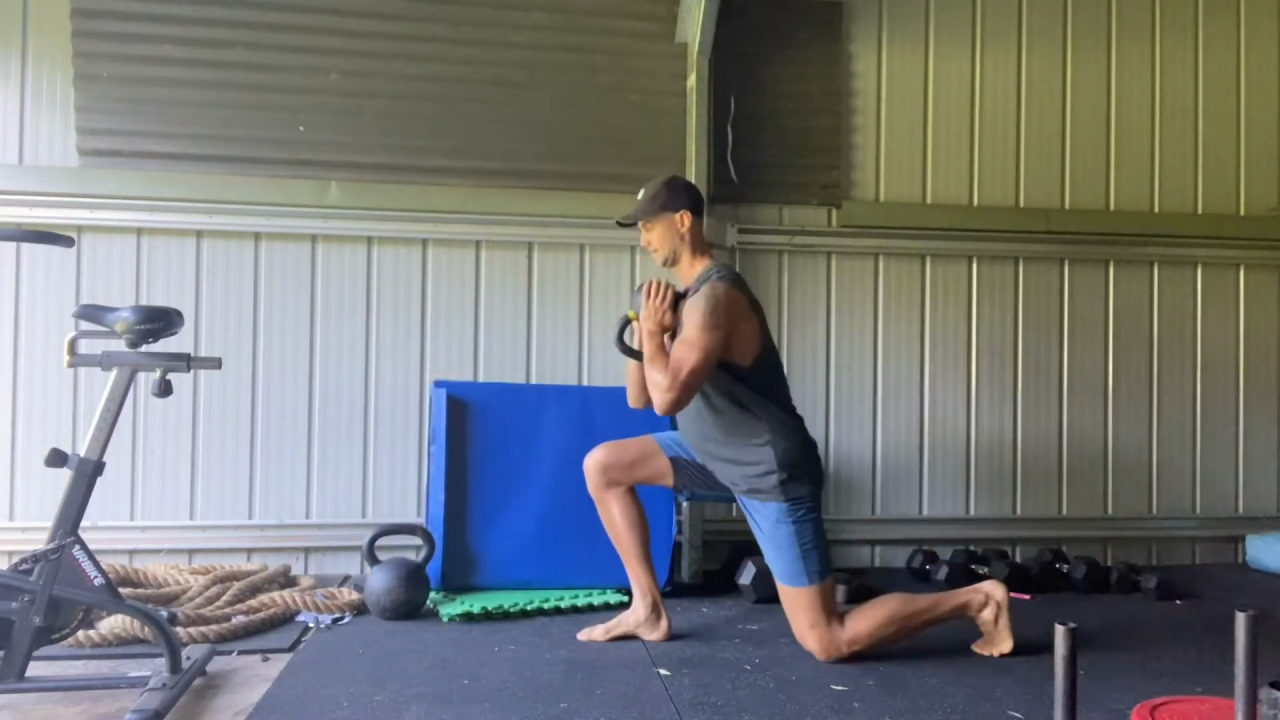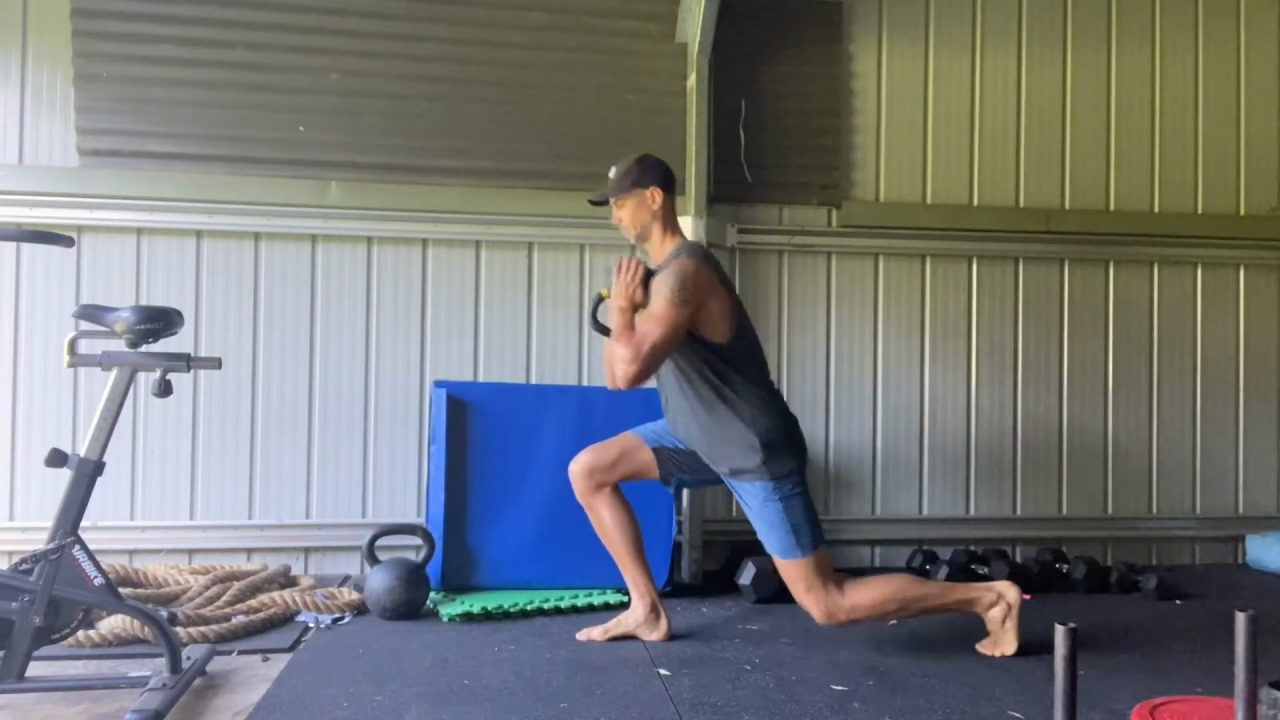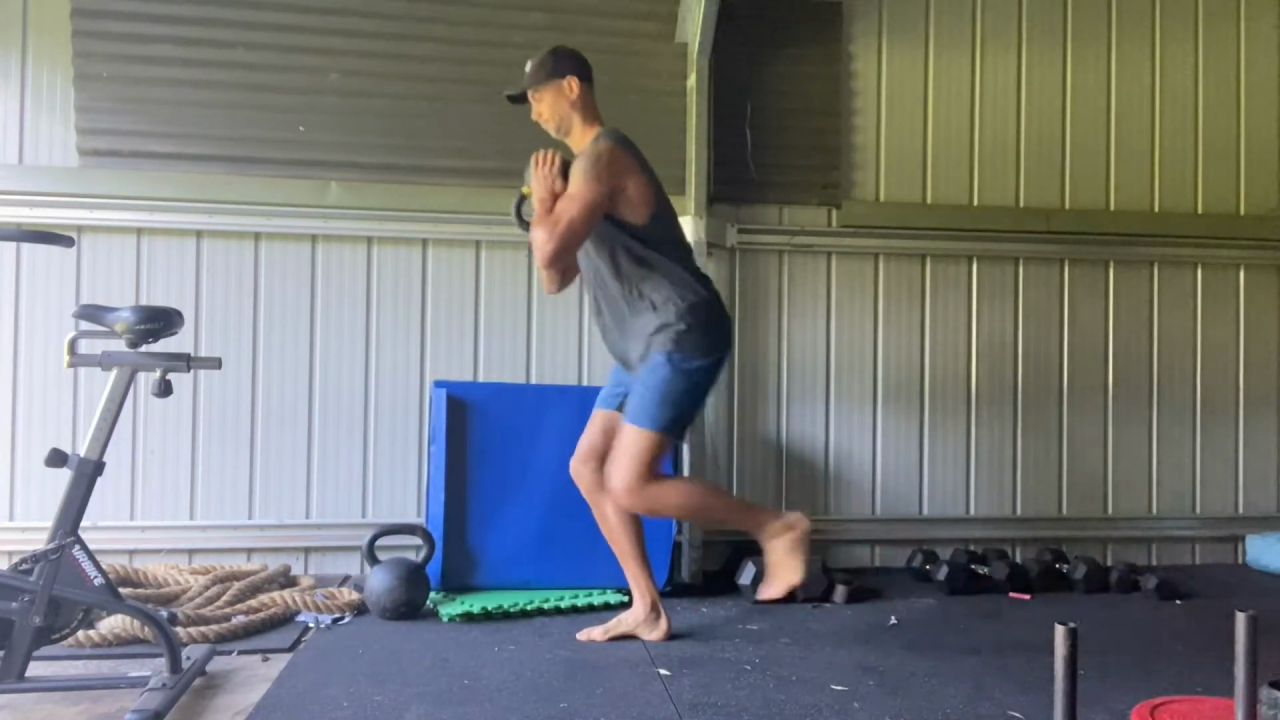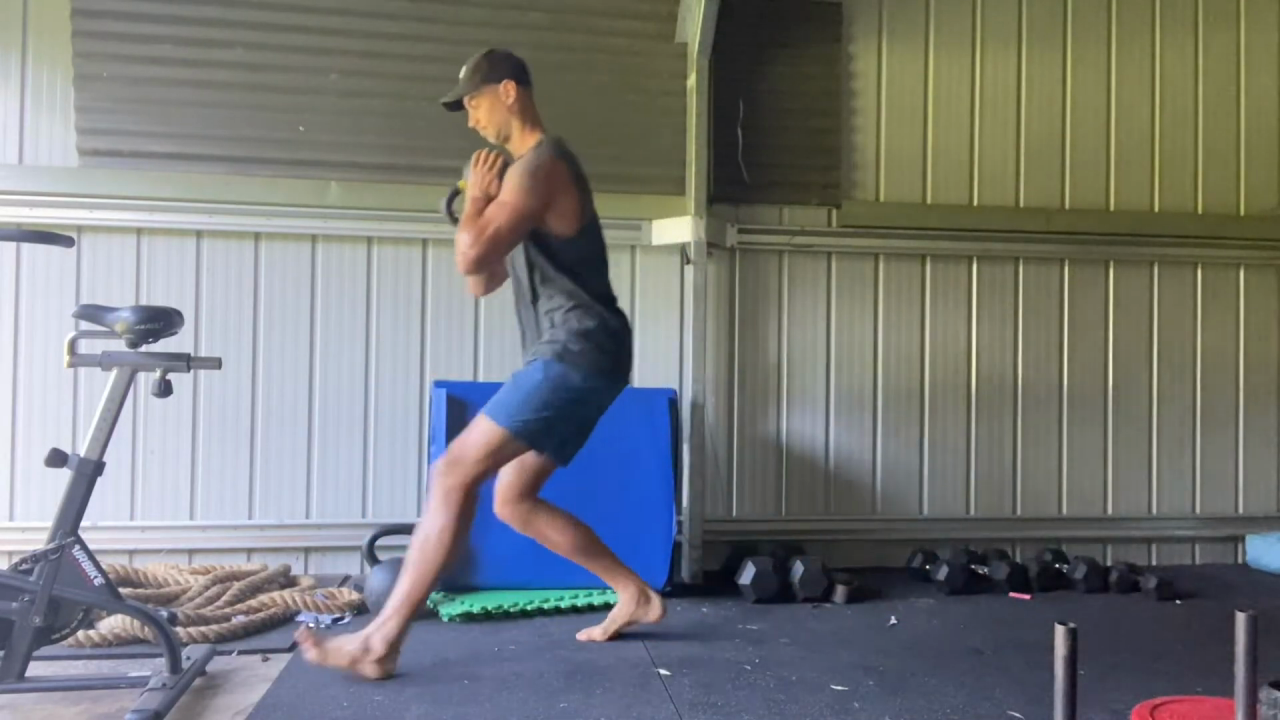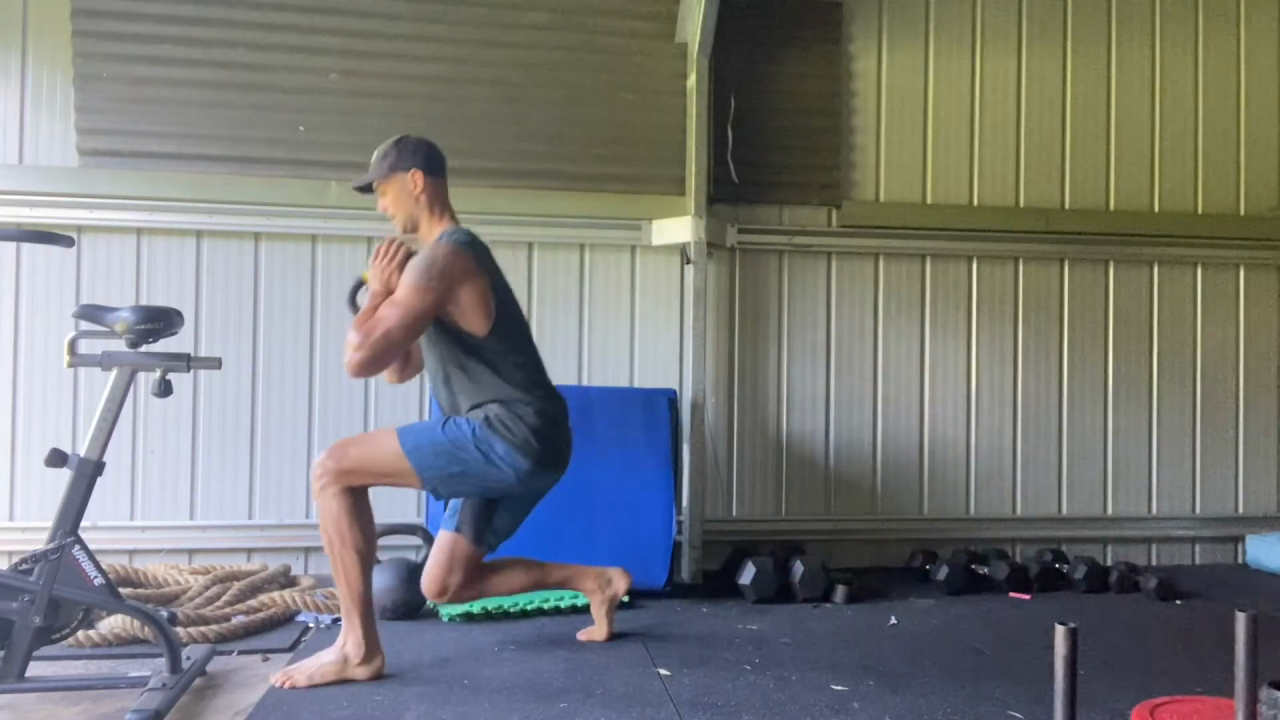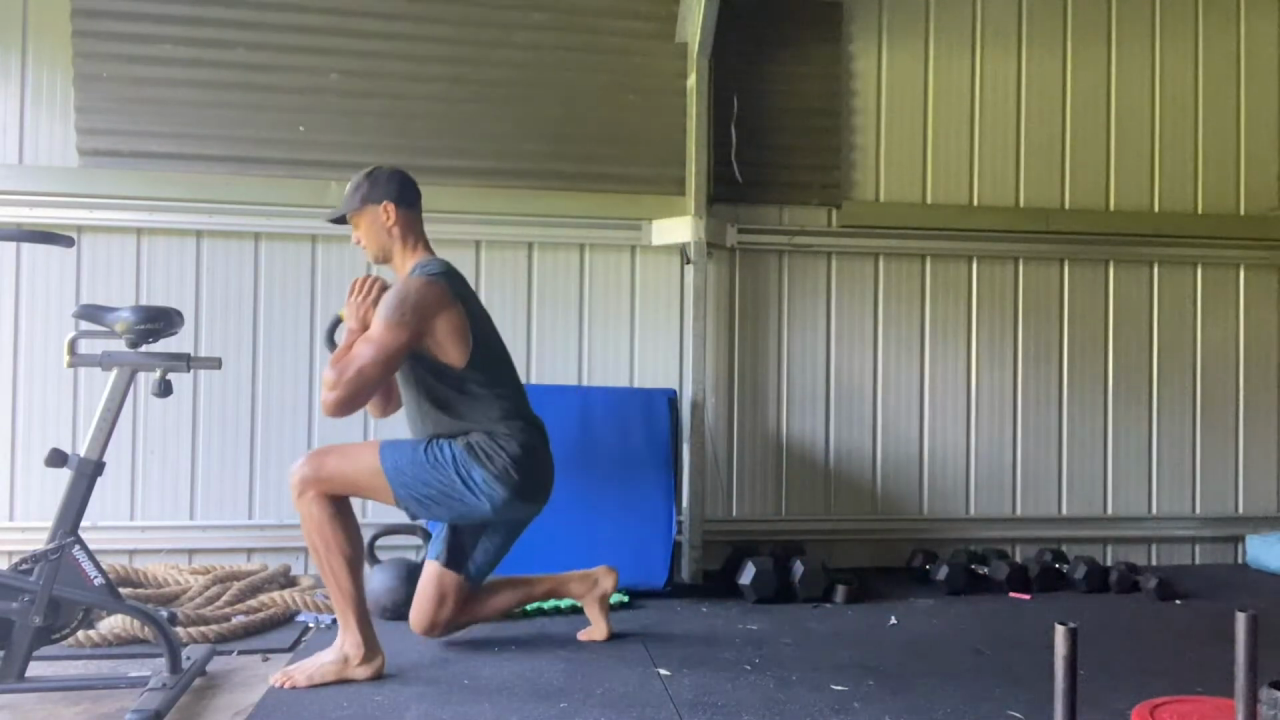
dt=0.4s
person 1, frame 1
left shoulder: (715, 295)
right shoulder: (691, 297)
left elbow: (667, 398)
right elbow: (640, 399)
left wrist: (652, 332)
right wrist: (645, 337)
left hip: (772, 474)
right hip: (729, 459)
left knee: (828, 643)
right knee: (601, 467)
left ankle: (978, 599)
right ankle: (647, 610)
person 1, frame 2
left shoulder: (683, 273)
right shoulder: (664, 274)
left elbow: (633, 369)
right elbow: (616, 379)
left wrist: (624, 308)
right wrist: (621, 312)
left hip: (755, 451)
right hip: (709, 439)
left knee: (827, 603)
right knee: (587, 471)
left ankle: (990, 598)
right ankle: (646, 609)
person 1, frame 3
left shoulder: (602, 157)
right shoulder: (590, 162)
left elbow: (549, 256)
right elbow: (558, 279)
left wrist: (545, 200)
right wrist: (550, 205)
left hip: (683, 332)
right hip: (648, 343)
left knee: (630, 486)
right knee: (587, 468)
left ankle: (776, 528)
right ankle: (646, 608)
person 1, frame 4
left shoulder: (540, 165)
right shoulder: (526, 170)
left elbow: (472, 256)
right elbow: (483, 281)
left wrist: (477, 200)
right wrist: (481, 205)
left hip: (578, 351)
right hip: (576, 357)
left knee: (453, 472)
right knee: (513, 498)
left ankle: (378, 641)
right ankle: (637, 595)
person 1, frame 5
left shoulder: (440, 259)
right shoulder: (447, 257)
left elbow: (361, 357)
right elbow: (400, 368)
left wrist: (378, 293)
right wrist: (390, 293)
left hip: (512, 436)
right hip: (522, 444)
left knee: (332, 469)
right knee: (444, 584)
left ankle: (357, 648)
right ankle: (597, 581)
person 1, frame 6
left shoulder: (416, 292)
right shoulder: (428, 288)
left elbow: (337, 397)
right elbow: (383, 403)
left wrist: (355, 329)
right wrist: (367, 331)
left hip: (495, 468)
right hip: (501, 473)
left knee: (310, 476)
right knee: (431, 621)
left ankle: (356, 648)
right ankle: (586, 583)
